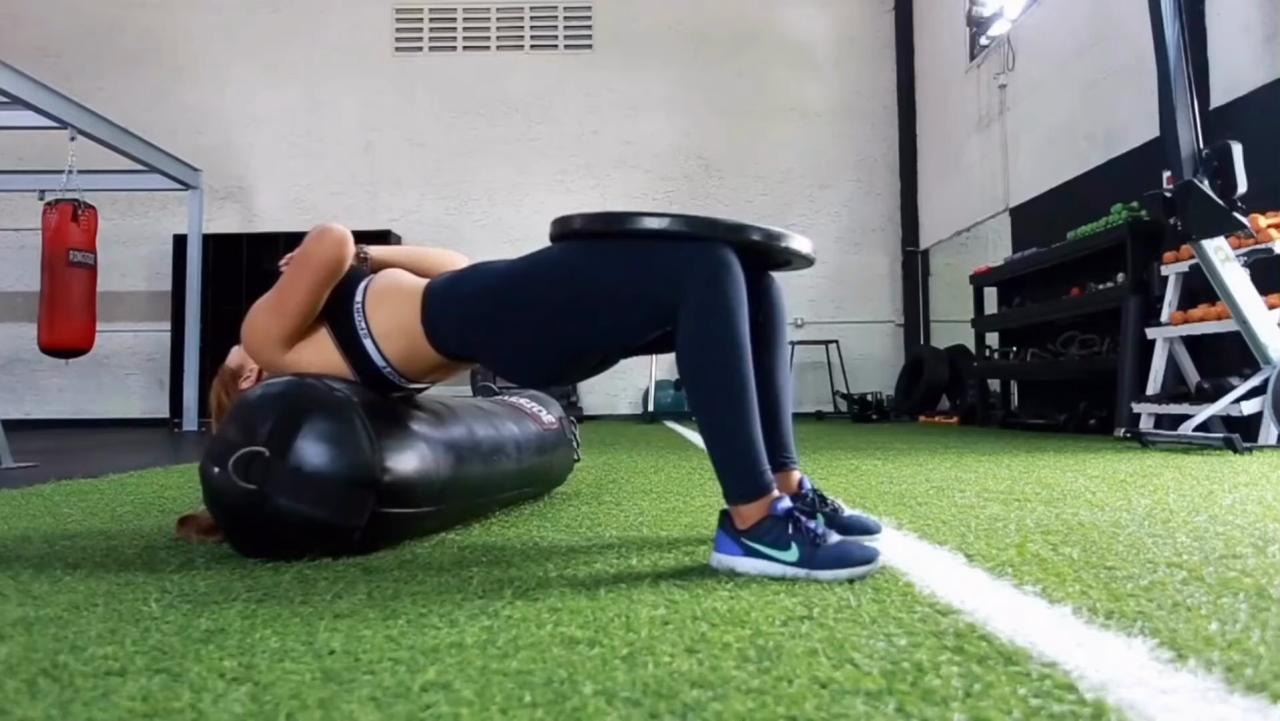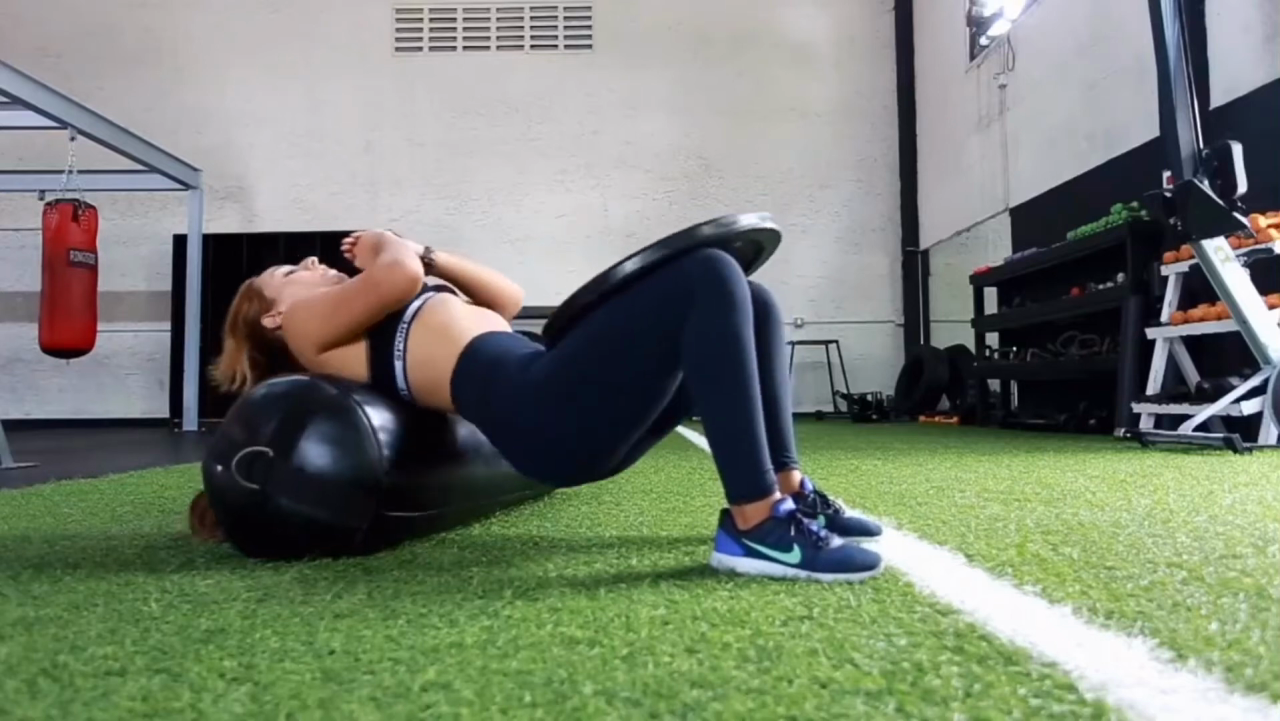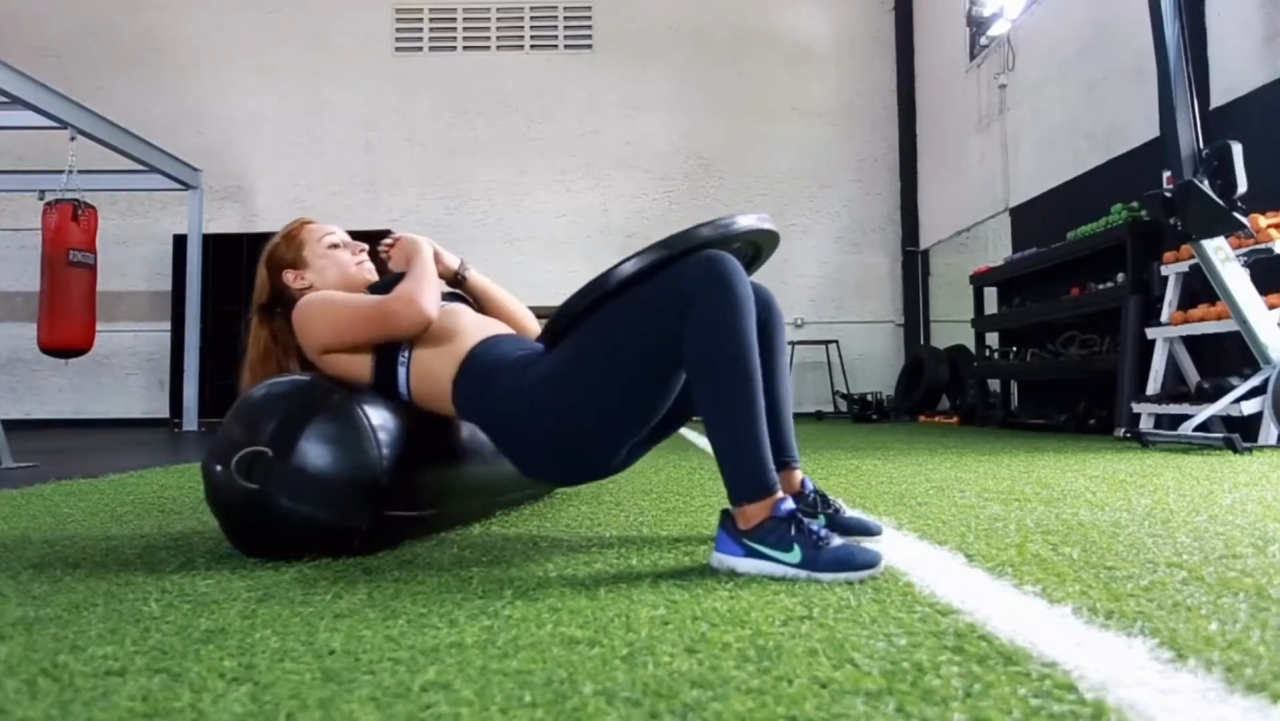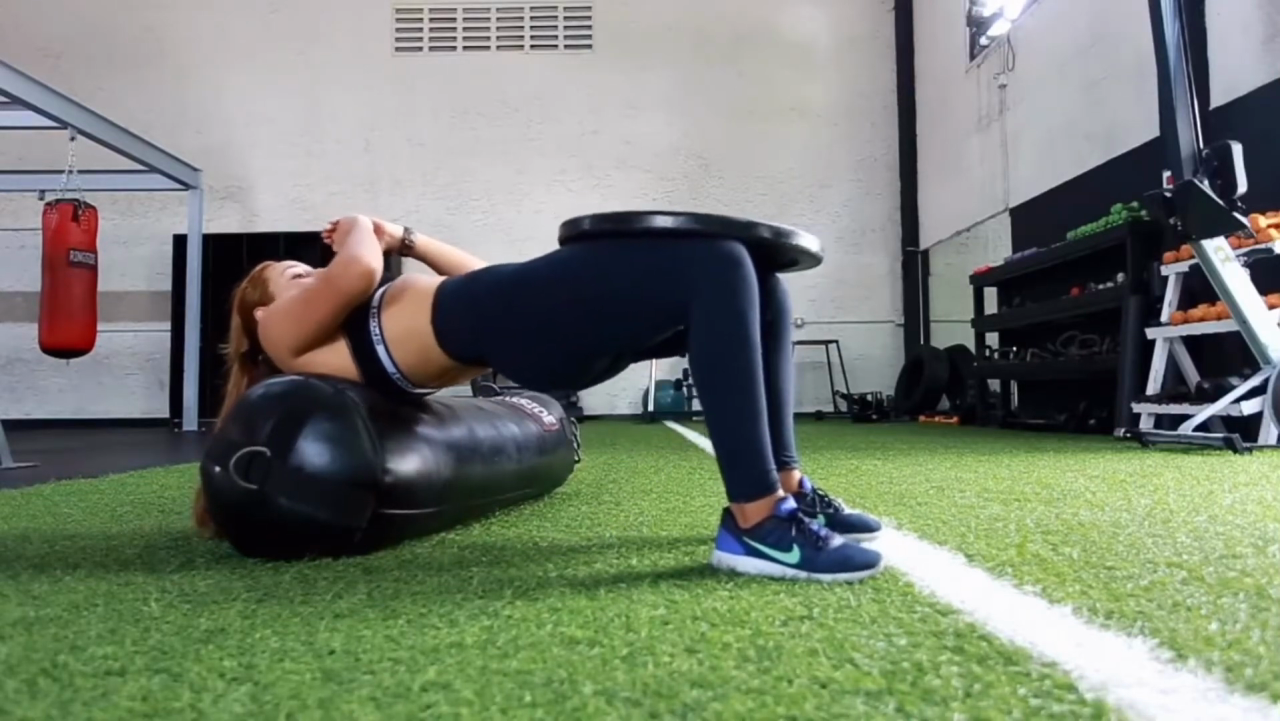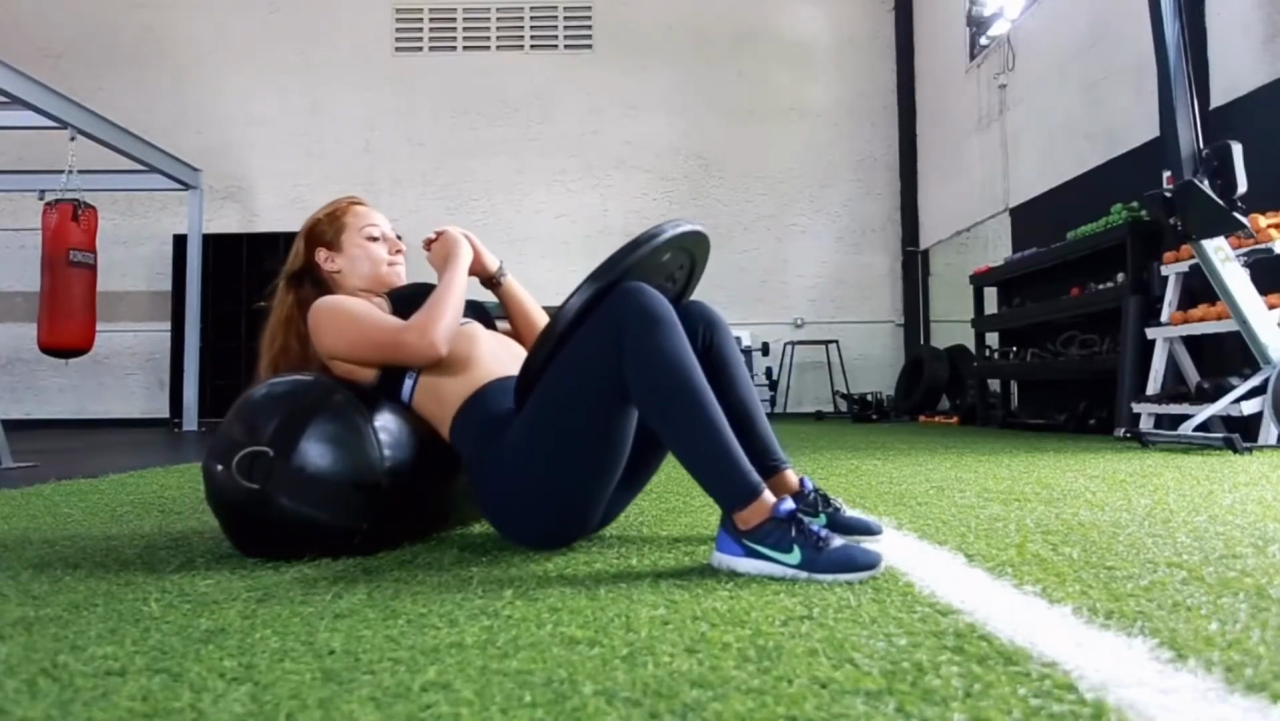
dt=1s
person 1, frame 1
right shoulder: (273, 336)
left elbow: (453, 264)
right elbow: (332, 242)
left wrist: (370, 258)
right wrist: (350, 258)
left hip: (537, 324)
right hip: (507, 318)
left knee: (748, 279)
right knee: (706, 269)
left ankle: (784, 488)
right ankle: (755, 525)
person 1, frame 2
left shoulder: (373, 319)
right shoulder: (307, 326)
left elbow: (506, 298)
right elbow: (398, 277)
left wrist: (425, 254)
right wrist: (392, 252)
left hip: (568, 404)
right hip: (544, 414)
left knee: (750, 303)
right knee: (710, 276)
left ankle: (788, 493)
right ankle: (756, 528)
person 1, frame 3
left shoulder: (383, 319)
right shoulder: (316, 318)
left elbow: (523, 327)
right elbow: (416, 314)
left wrist: (453, 268)
right wrist: (419, 262)
left hip: (576, 403)
right hip: (545, 408)
left knee: (749, 304)
right knee: (710, 280)
left ankle: (791, 493)
right ankle: (758, 527)
person 1, frame 4
left shoulder: (350, 320)
right shoulder: (287, 332)
left elbow: (482, 275)
right elbow: (358, 272)
left wrist: (401, 238)
right wrist: (358, 240)
left hip: (531, 313)
right hip: (522, 322)
left knee: (755, 285)
right knee: (717, 267)
left ankle: (786, 489)
right ankle: (758, 525)
person 1, frame 5
left shoulder: (403, 316)
right shoulder: (332, 315)
left elbow: (542, 348)
right elbow: (428, 344)
left wrist: (490, 269)
right wrist: (455, 266)
left hip: (584, 464)
right hip: (529, 476)
left knee: (695, 323)
right knee: (634, 309)
left ankle: (788, 495)
right ankle: (758, 527)
